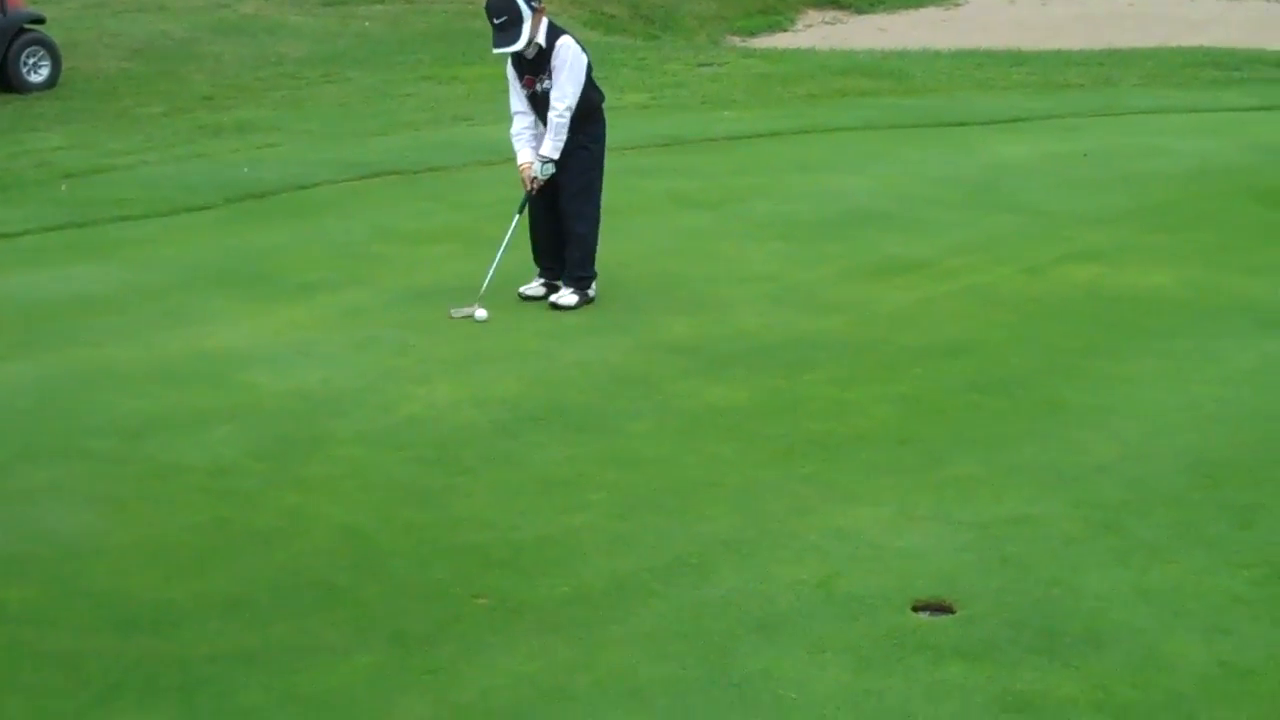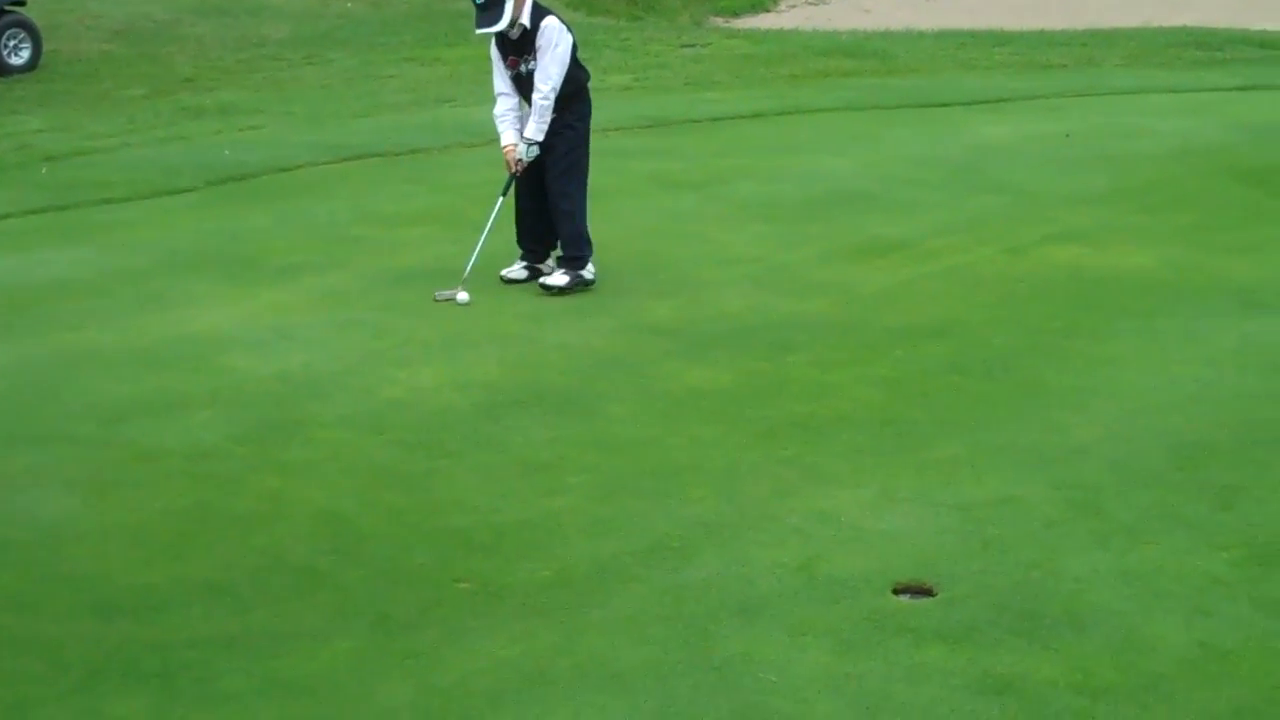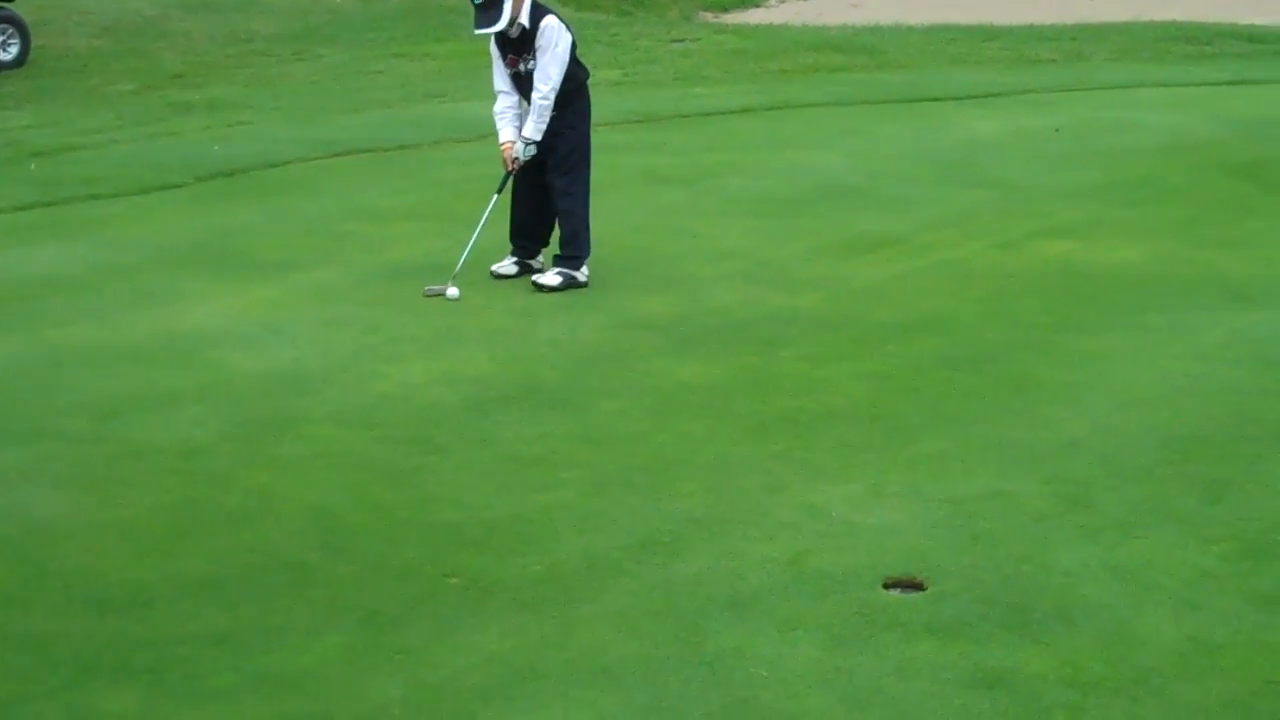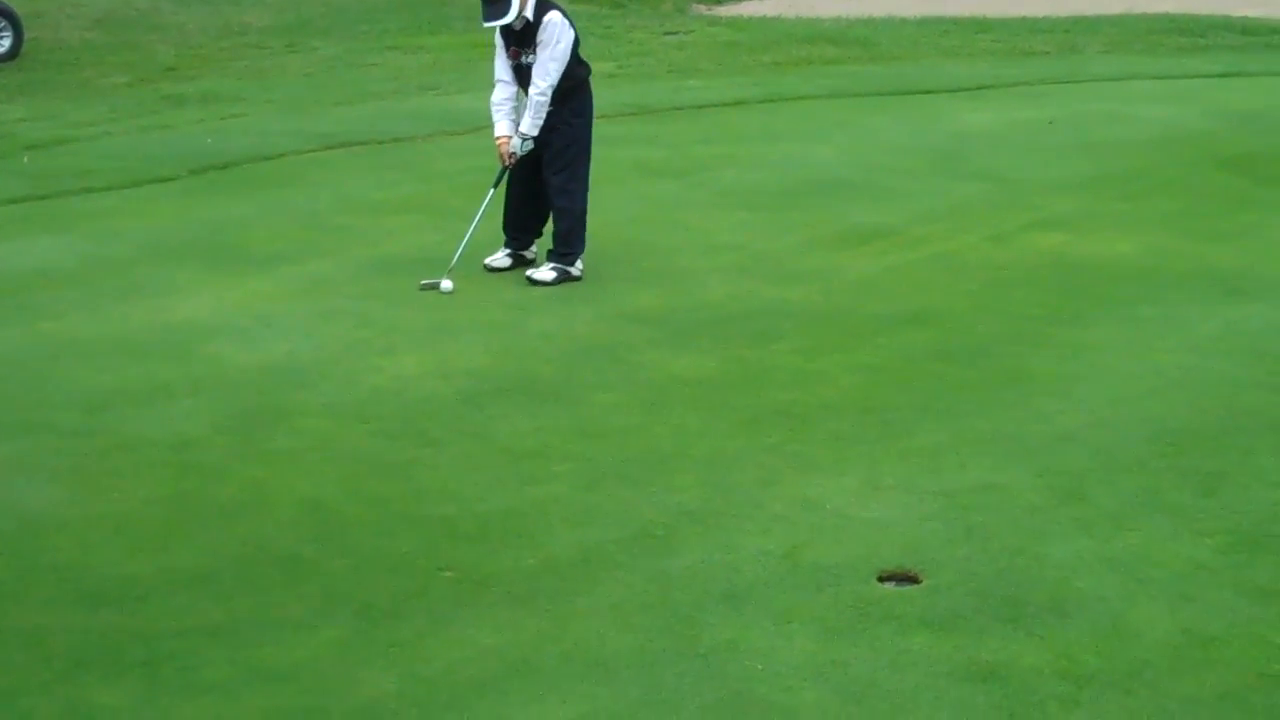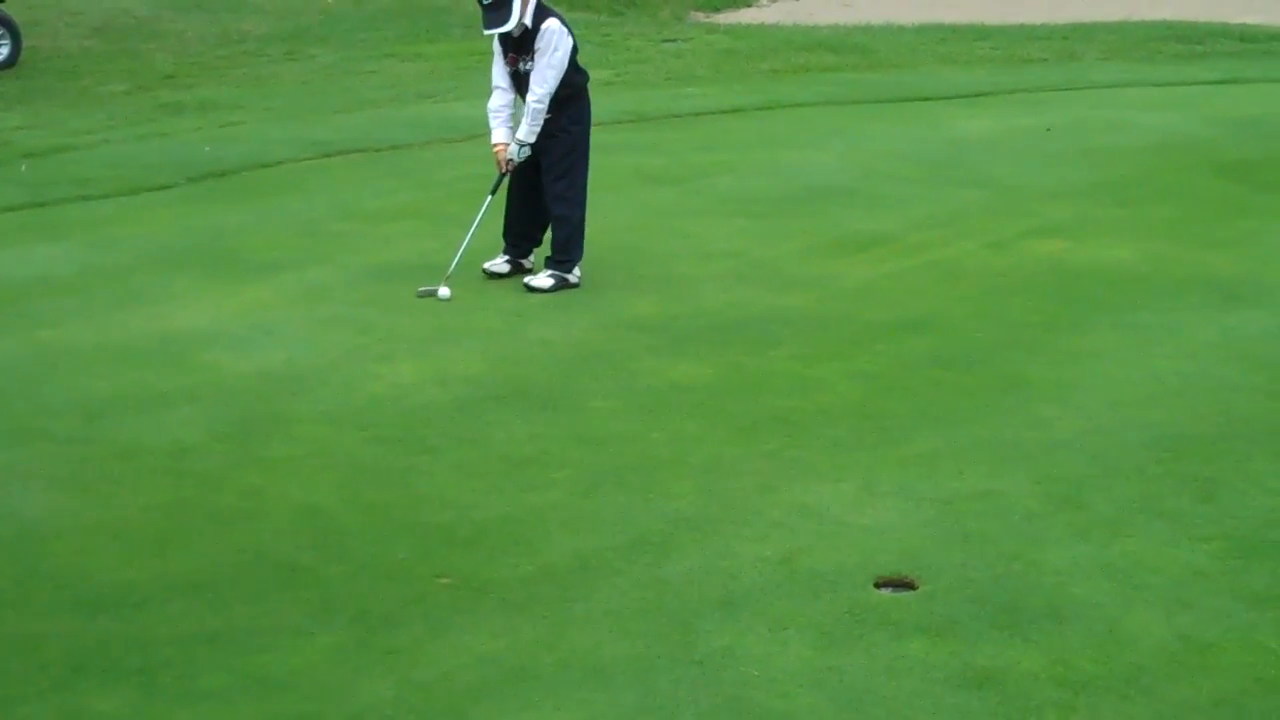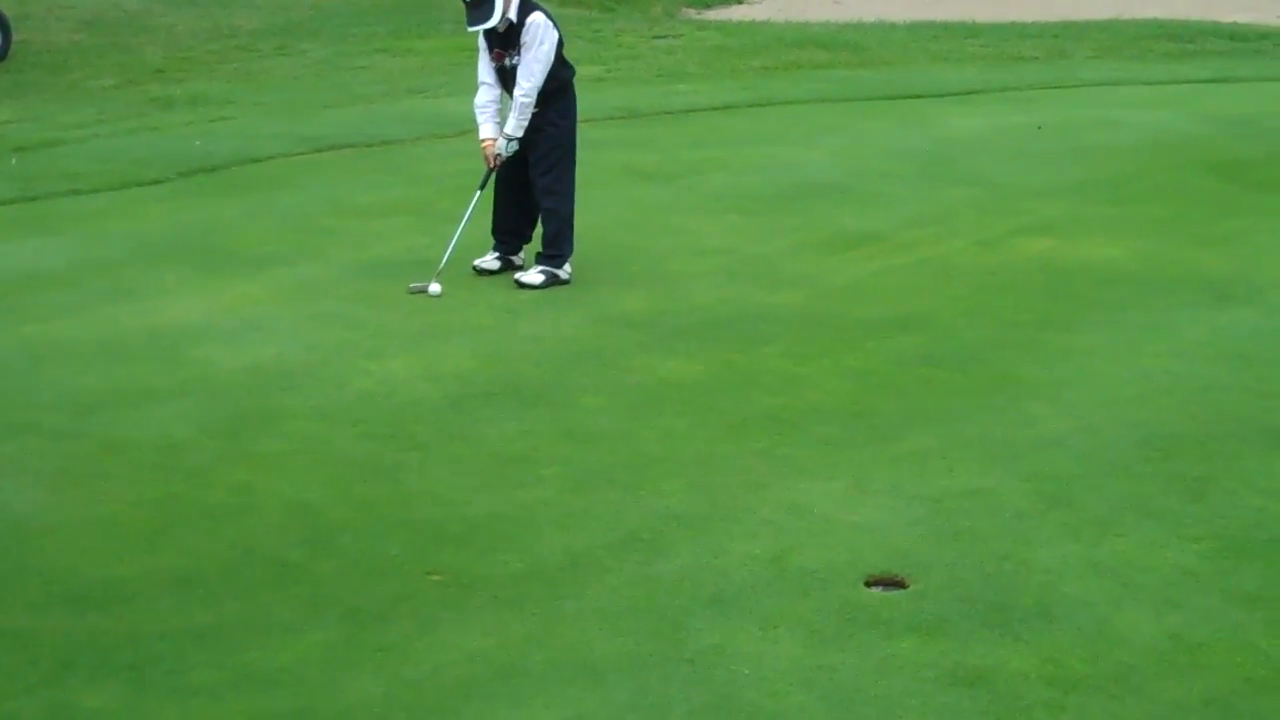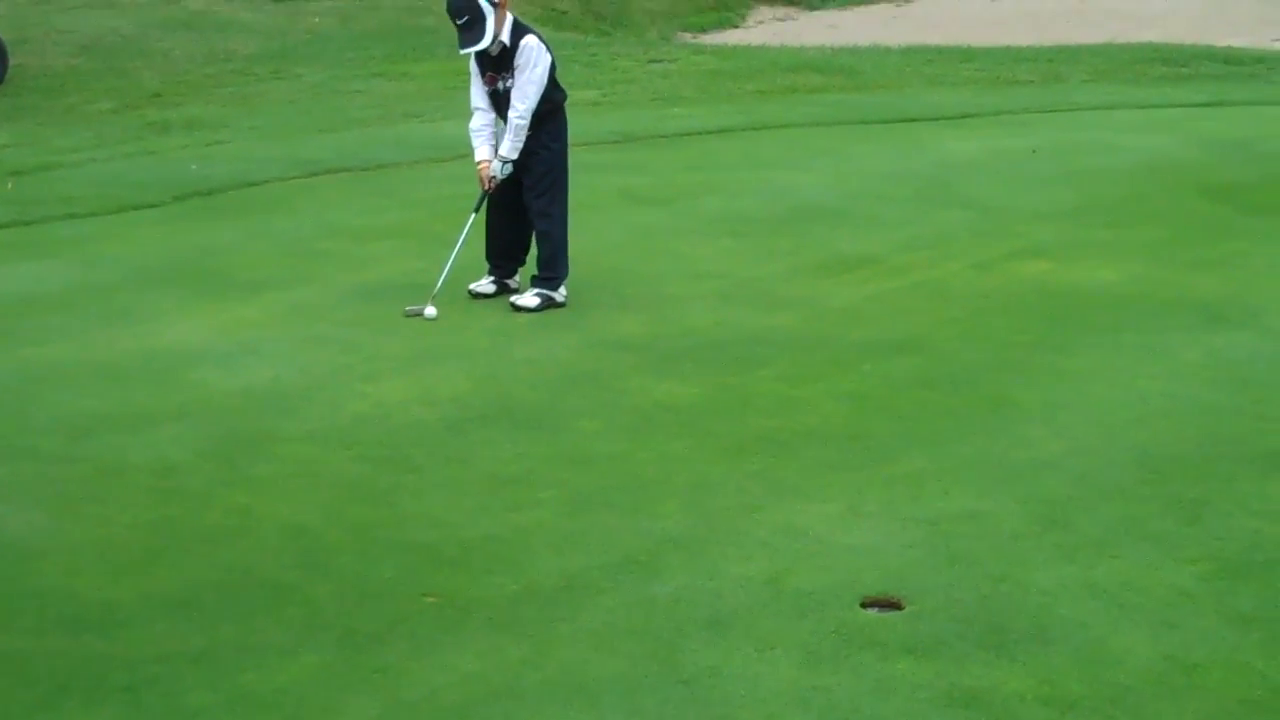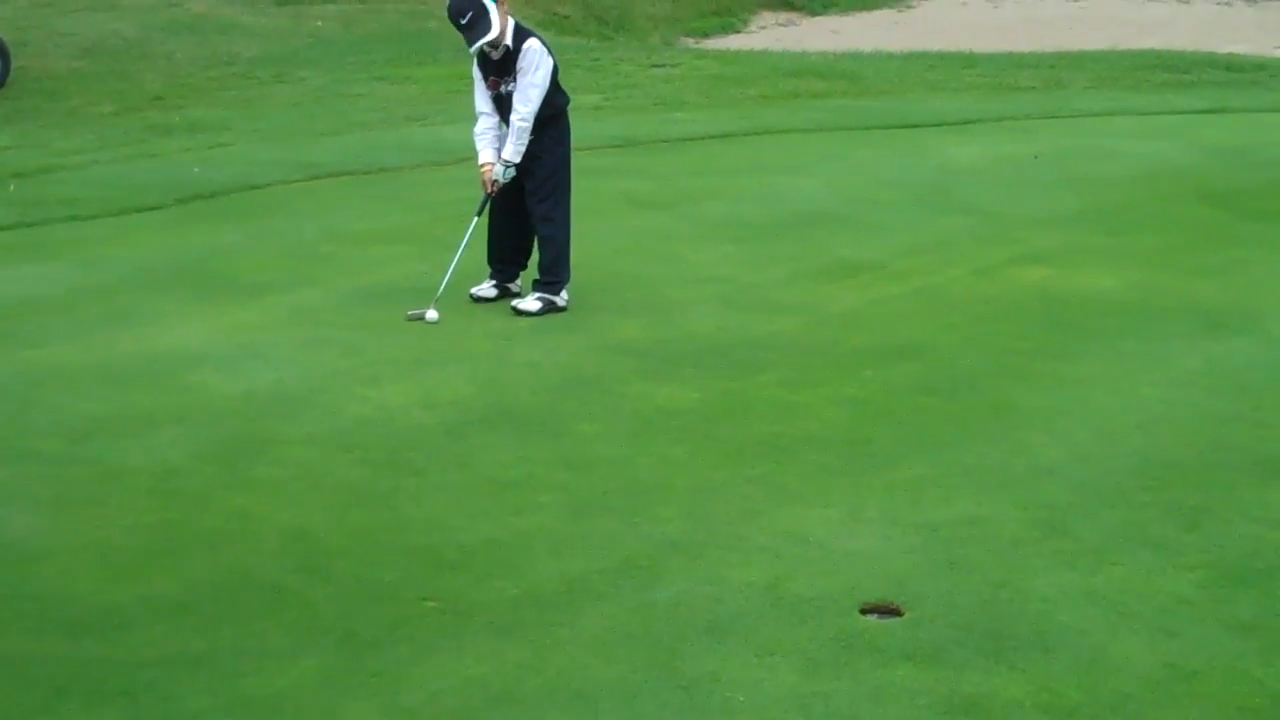
dt=0.2s
person 1, frame 1
left shoulder: (563, 46)
right shoulder: (515, 60)
left elbow: (563, 108)
right elbow: (522, 114)
left wrist: (546, 157)
right wrist: (526, 159)
left hip: (582, 136)
right hip: (550, 137)
left knee: (577, 209)
right knee: (543, 206)
left ankle: (580, 282)
right ankle: (553, 274)
person 1, frame 2
left shoulder: (548, 27)
right shoulder: (500, 41)
left elbow: (546, 90)
right elbow: (505, 95)
left wrist: (529, 140)
right wrist: (510, 140)
left hip: (568, 115)
right hip: (537, 118)
left knee: (564, 189)
right knee: (529, 189)
left ankle: (578, 264)
right ankle: (536, 257)
person 1, frame 3
left shoulder: (548, 26)
right shoulder: (500, 37)
left elbow: (545, 89)
right elbow: (505, 92)
left wrist: (527, 139)
right wrist: (507, 138)
left hip: (568, 112)
right hip: (537, 115)
left knee: (567, 187)
right knee: (527, 185)
left ankle: (573, 265)
right ankle: (527, 253)
person 1, frame 4
right shoulder: (505, 27)
left elbow: (543, 85)
right elbow: (504, 82)
left wrist: (524, 134)
right wrist: (504, 131)
left hip: (569, 107)
right hip: (536, 109)
left knee: (563, 182)
right knee: (522, 177)
left ankle: (567, 259)
right ankle: (519, 245)
person 1, frame 5
left shoulder: (550, 28)
right shoulder: (503, 33)
left elbow: (541, 93)
right elbow: (502, 89)
left wrist: (521, 141)
right wrist: (501, 138)
left hip: (567, 114)
right hip: (535, 116)
left knee: (562, 190)
right knee: (523, 184)
left ankle: (565, 266)
right ankle: (518, 252)
person 1, frame 6
right shoulder: (488, 29)
left elbow: (528, 86)
right elbow: (488, 85)
left wrist: (508, 135)
right wrist: (489, 134)
left hip: (552, 109)
right hip: (522, 112)
left knee: (550, 184)
right knee: (511, 180)
left ankle: (556, 262)
right ankle: (508, 250)
person 1, frame 7
left shoulder: (528, 44)
right shoulder: (479, 53)
left elbow: (522, 109)
right elbow: (481, 109)
left wrist: (503, 158)
right wrist: (484, 156)
left hip: (544, 132)
right hip: (513, 133)
left knee: (544, 207)
right knee: (502, 204)
left ankle: (551, 284)
right ankle: (503, 272)
person 1, frame 8
left shoulder: (531, 48)
right shoulder: (482, 58)
left elbow: (525, 111)
right elbow: (486, 113)
left wrist: (506, 161)
right wrist: (487, 160)
left hip: (547, 137)
right hip: (514, 138)
left knee: (546, 211)
right knee: (505, 208)
left ankle: (552, 289)
right ankle: (505, 277)
